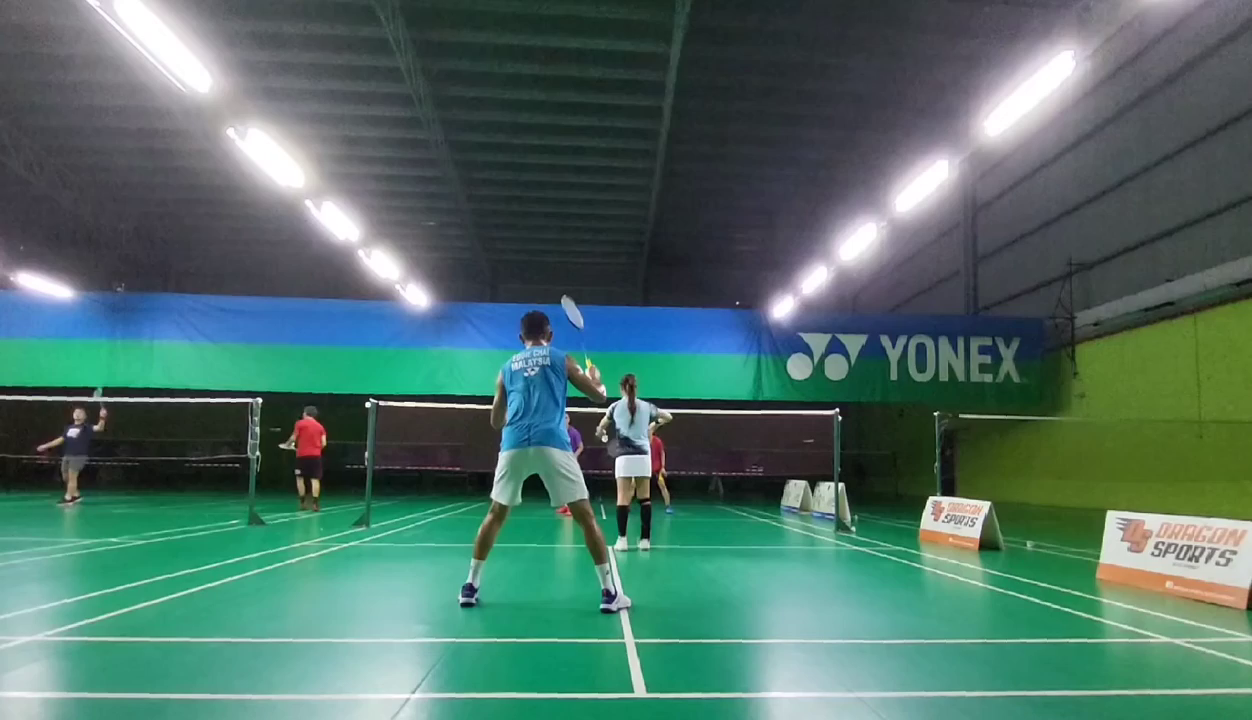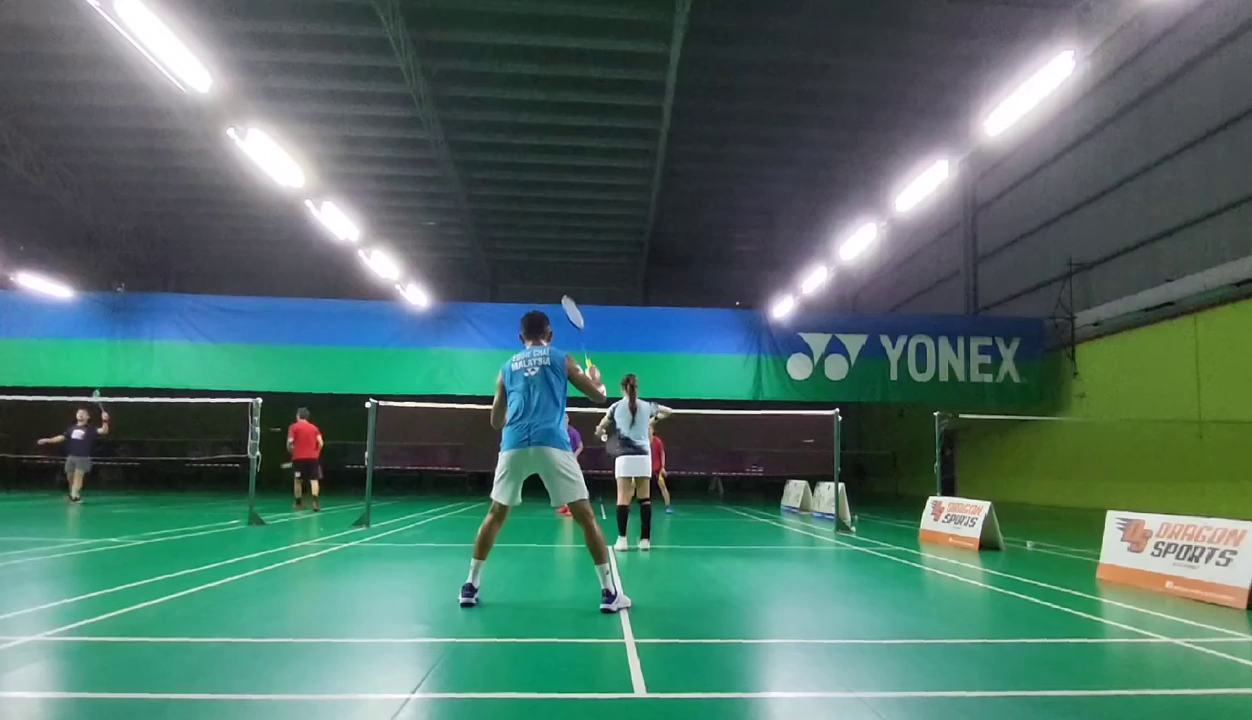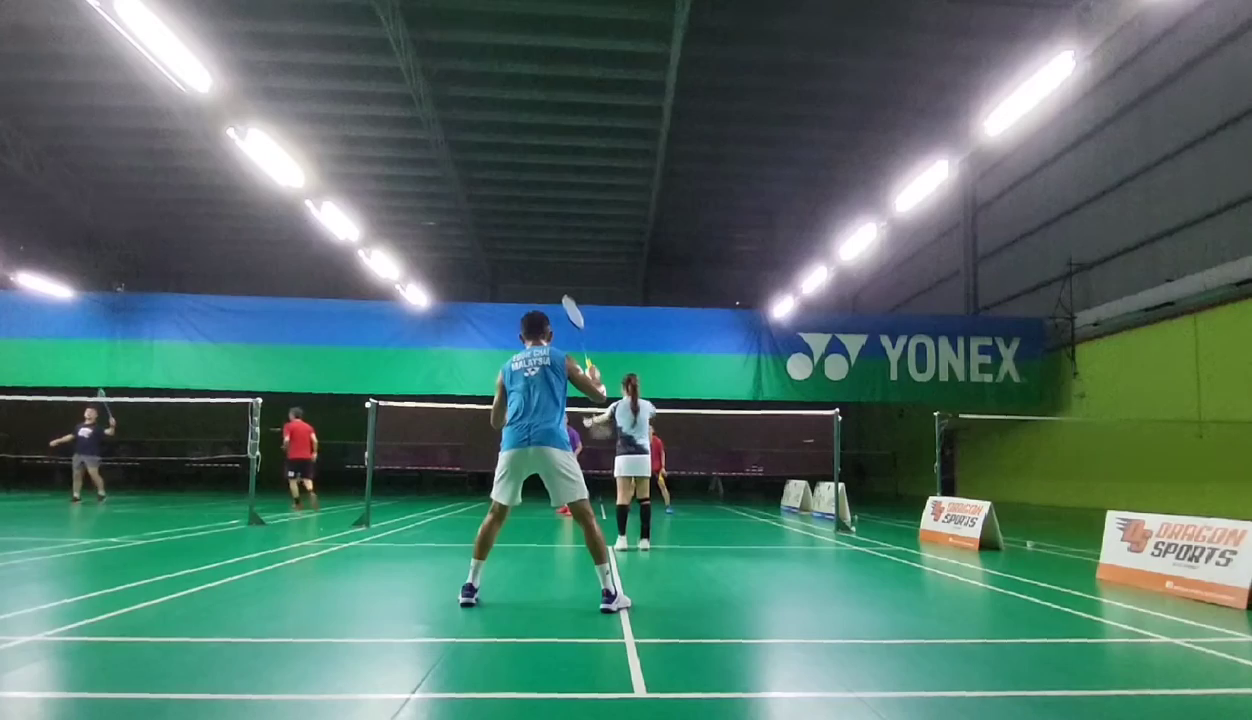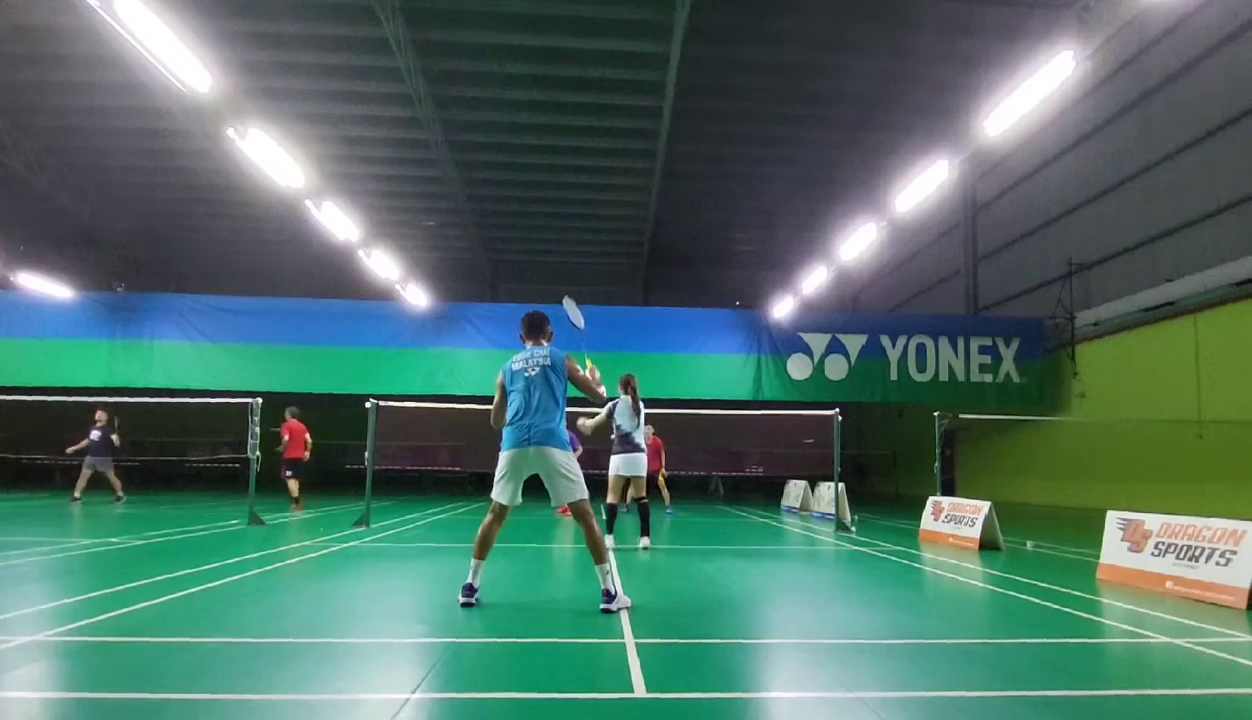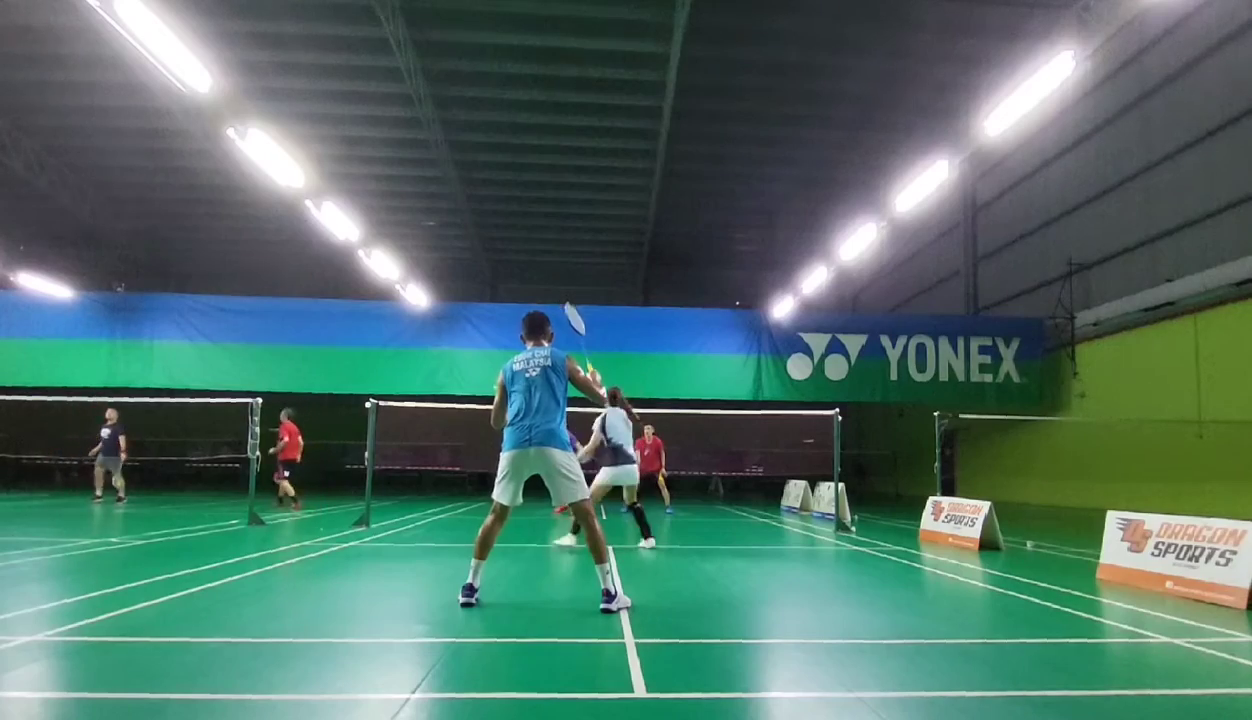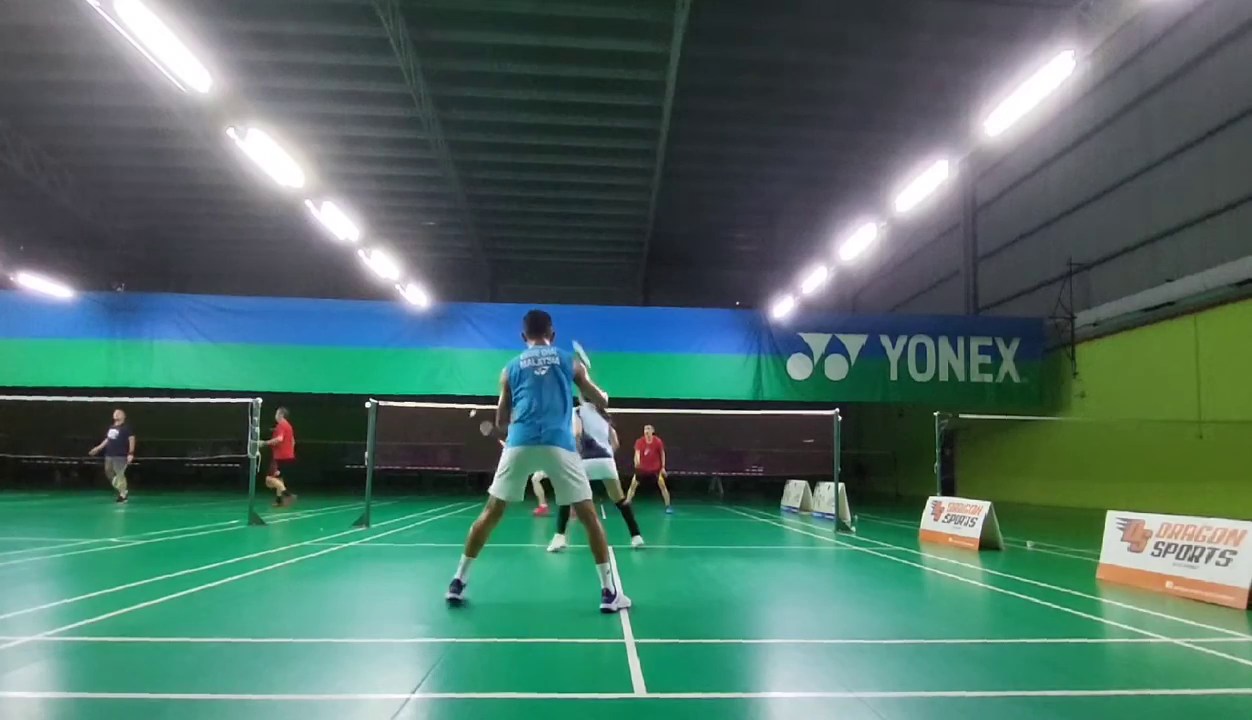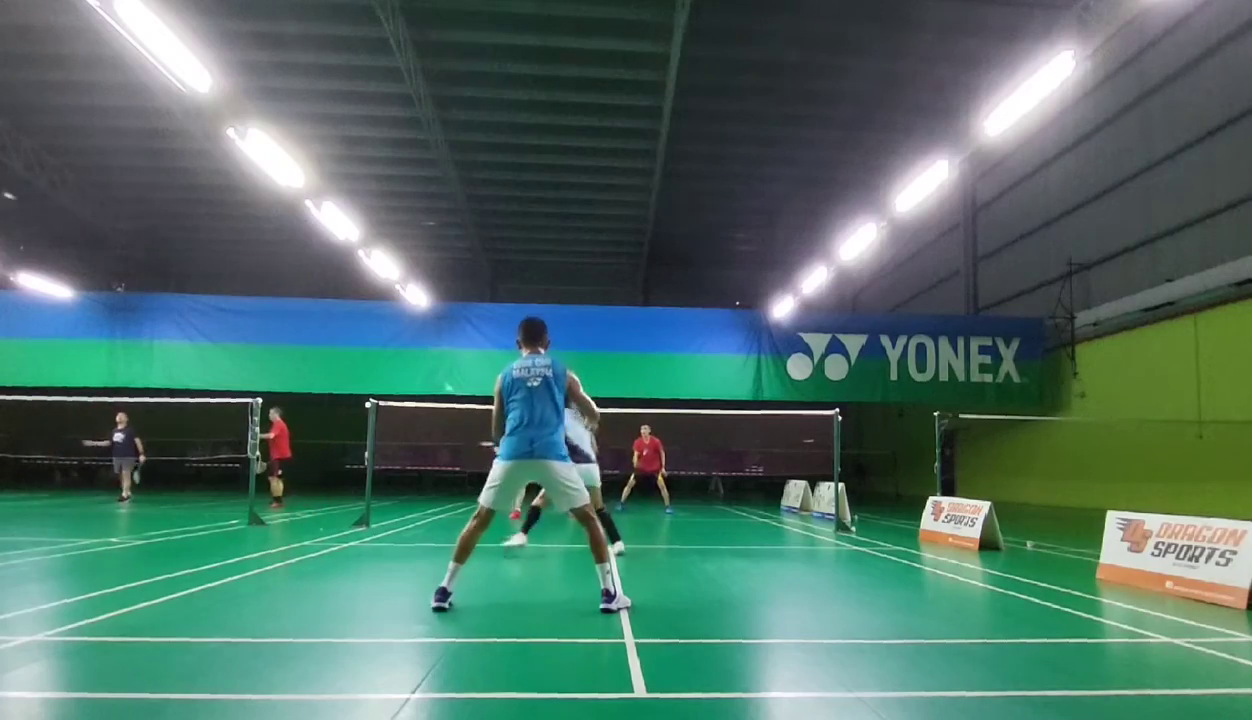
dt=0.2s
person 1, frame 1
left shoulder: (507, 368)
right shoulder: (561, 359)
left elbow: (496, 421)
right elbow: (599, 395)
right wrist: (595, 376)
left hip: (513, 446)
right hip: (552, 445)
left knee: (496, 514)
right knee: (585, 516)
left ankle: (470, 586)
right ankle: (609, 592)
person 1, frame 2
left shoulder: (507, 368)
right shoulder: (561, 359)
left elbow: (496, 421)
right elbow: (599, 395)
right wrist: (595, 376)
left hip: (513, 446)
right hip: (552, 444)
left knee: (496, 514)
right knee: (585, 516)
left ankle: (470, 586)
right ankle: (609, 592)
person 1, frame 3
left shoulder: (507, 368)
right shoulder: (561, 360)
left elbow: (496, 420)
right elbow: (599, 395)
right wrist: (595, 376)
left hip: (513, 446)
right hip: (552, 445)
left knee: (496, 515)
right knee: (585, 516)
left ankle: (470, 586)
right ankle: (609, 592)
person 1, frame 4
left shoulder: (508, 368)
right shoulder: (561, 360)
left elbow: (496, 420)
right elbow: (599, 396)
right wrist: (595, 377)
left hip: (514, 446)
right hip: (552, 445)
left knee: (496, 514)
right knee: (585, 516)
left ankle: (470, 586)
right ankle: (609, 592)
person 1, frame 5
left shoulder: (508, 369)
right shoulder: (563, 361)
left elbow: (497, 421)
right elbow: (600, 399)
right wrist: (597, 385)
left hip: (515, 447)
right hip: (553, 445)
left knee: (497, 515)
right knee: (587, 516)
left ankle: (471, 586)
right ankle: (609, 593)
person 1, frame 6
left shoulder: (511, 368)
right shoulder: (569, 362)
left elbow: (501, 422)
right elbow: (601, 402)
left hip: (520, 445)
right hip: (559, 445)
left knee: (492, 512)
right knee: (589, 517)
left ankle: (458, 582)
right ankle: (609, 592)
person 1, frame 7
left shoulder: (505, 377)
right shoulder: (563, 373)
left elbow: (497, 431)
right elbow: (593, 416)
right wrist: (589, 424)
left hip: (511, 456)
right hip: (552, 456)
left knee: (479, 521)
right knee: (589, 520)
left ankle: (444, 591)
right ankle: (609, 592)
person 2, frame 1
left shoulder: (615, 407)
right shoulder: (646, 406)
left elbow: (600, 429)
right elbow: (668, 417)
left wrist: (602, 435)
right wrist: (654, 425)
left hip: (624, 457)
right hip: (643, 457)
left knee: (623, 498)
right knee: (644, 498)
left ankle: (622, 539)
right ankle: (645, 539)
person 2, frame 2
left shoulder: (616, 407)
right shoulder: (647, 406)
left elbow: (601, 428)
right elbow: (668, 412)
left wrist: (601, 433)
left hip: (625, 457)
right hip: (643, 457)
left knee: (623, 498)
right knee: (644, 498)
left ankle: (622, 539)
right ankle: (645, 540)
person 2, frame 3
left shoulder: (618, 406)
right shoulder: (647, 405)
left elbow: (601, 419)
right elbow: (652, 414)
left wrist: (590, 421)
left hip: (625, 456)
right hip: (643, 456)
left knee: (623, 498)
right knee: (644, 498)
left ankle: (622, 538)
right ankle: (645, 539)
person 2, frame 4
left shoulder: (615, 405)
right shoulder: (639, 405)
left elbow: (596, 423)
left wrist: (584, 422)
left hip: (621, 455)
right hip: (640, 454)
left knee: (613, 496)
right knee: (641, 497)
left ankle: (609, 537)
right ankle: (645, 537)
person 2, frame 5
left shoulder: (603, 418)
right shoulder: (627, 417)
left elbow: (593, 446)
left wrist: (578, 457)
left hip: (612, 467)
right hip: (631, 466)
left knee: (590, 500)
right knee: (633, 503)
left ankle: (572, 537)
right ankle: (648, 539)
person 2, frame 6
left shoulder: (577, 411)
right shoulder: (604, 415)
left elbow: (577, 432)
right elbow: (615, 443)
left hip: (586, 460)
right hip: (606, 460)
right knee: (620, 500)
left ankle: (560, 537)
right ankle: (636, 536)
person 2, frame 7
right shoulder: (581, 419)
right elbow: (594, 449)
right hip: (590, 466)
left knee: (540, 501)
right knee: (598, 509)
left ankle: (522, 536)
right ankle: (616, 543)
